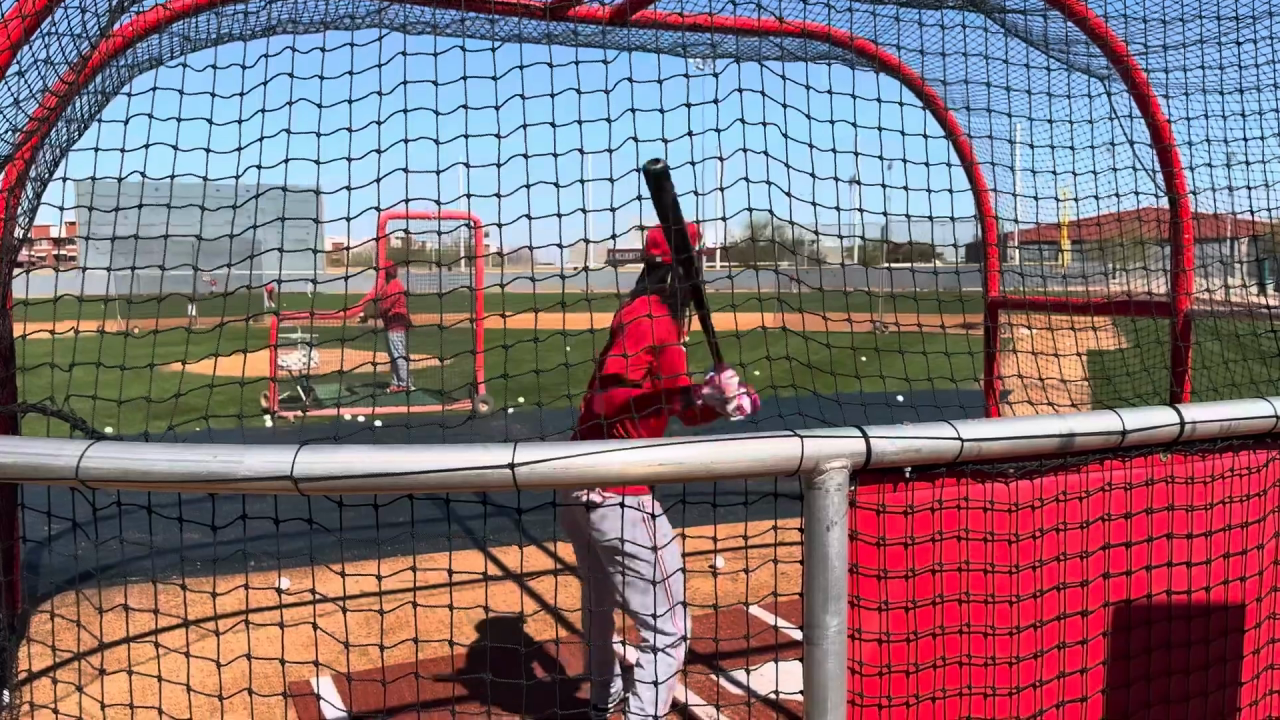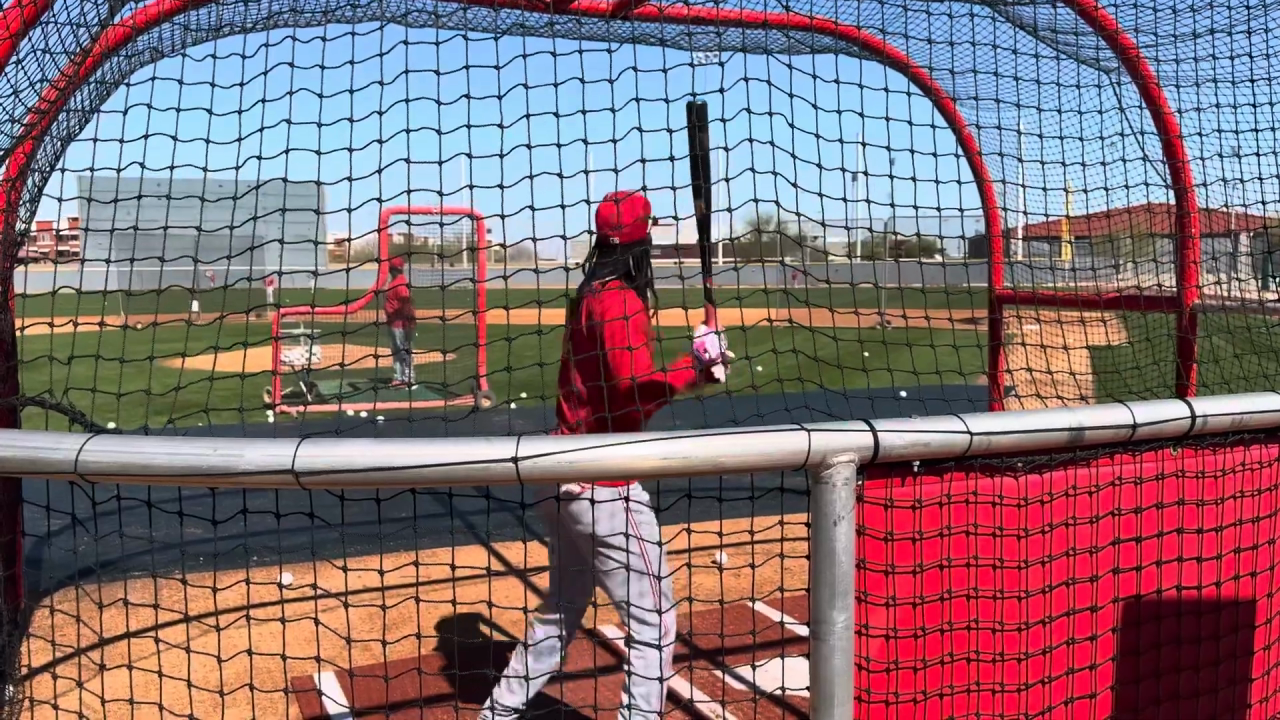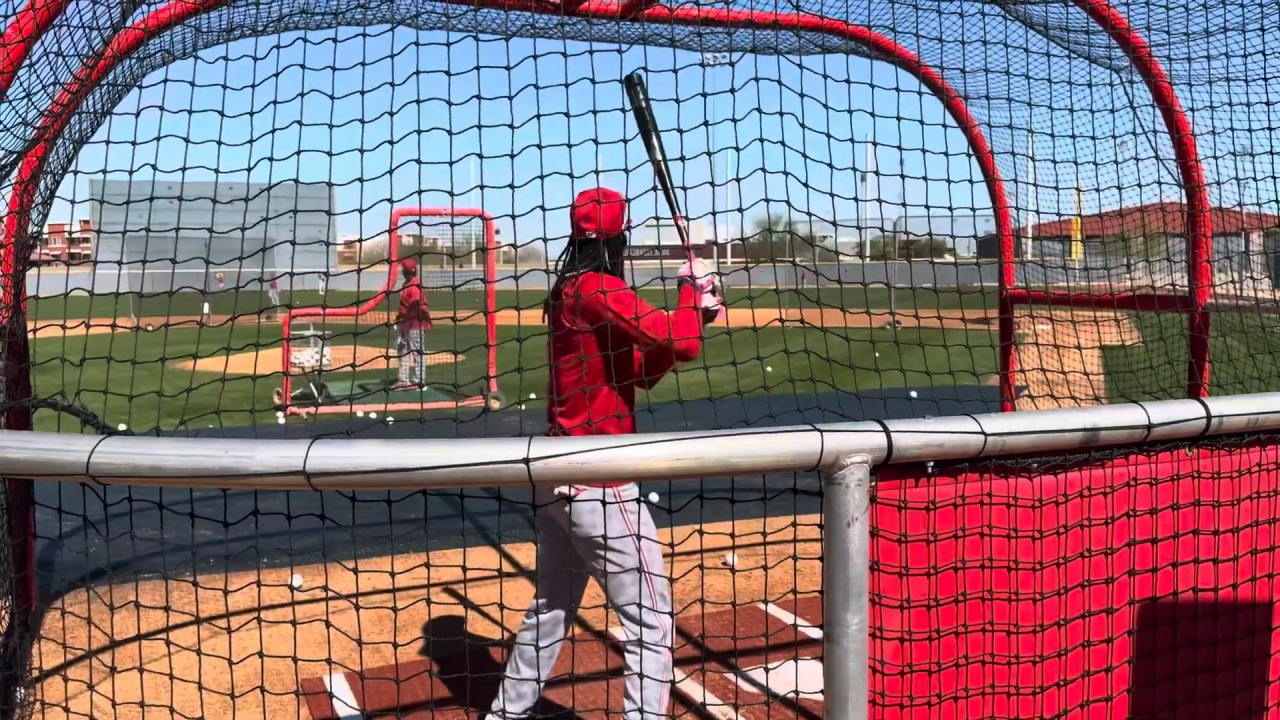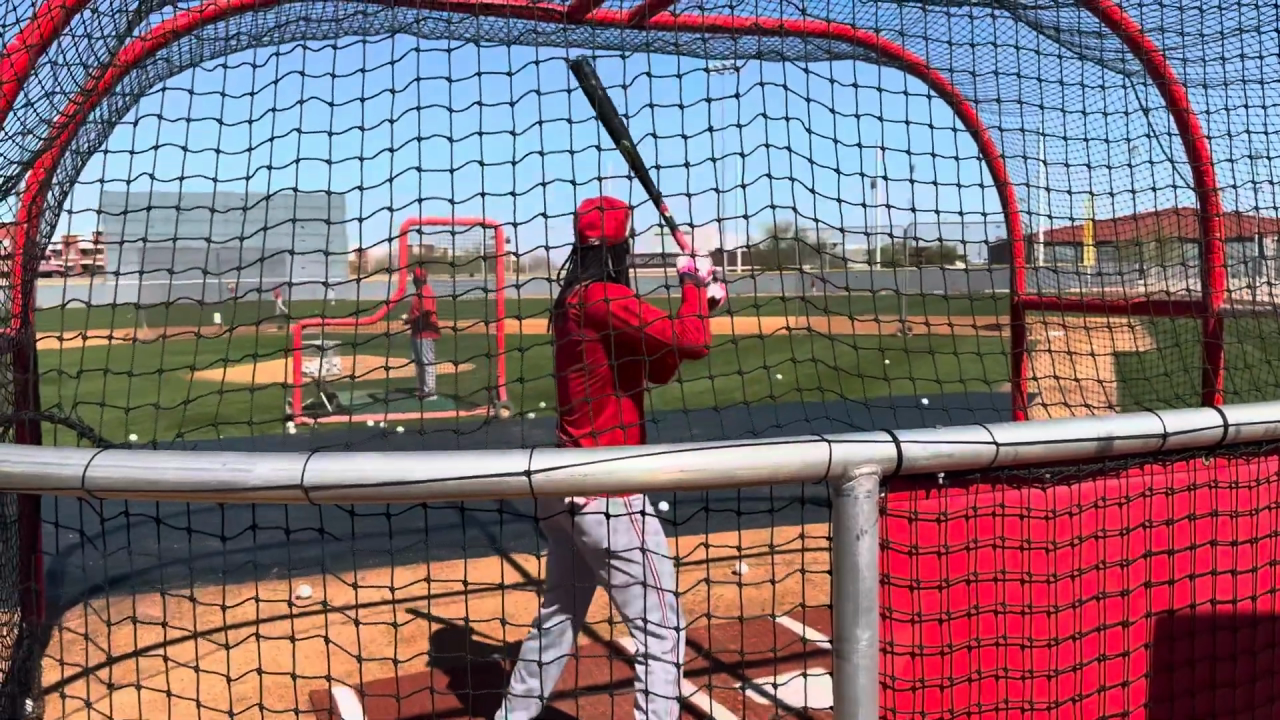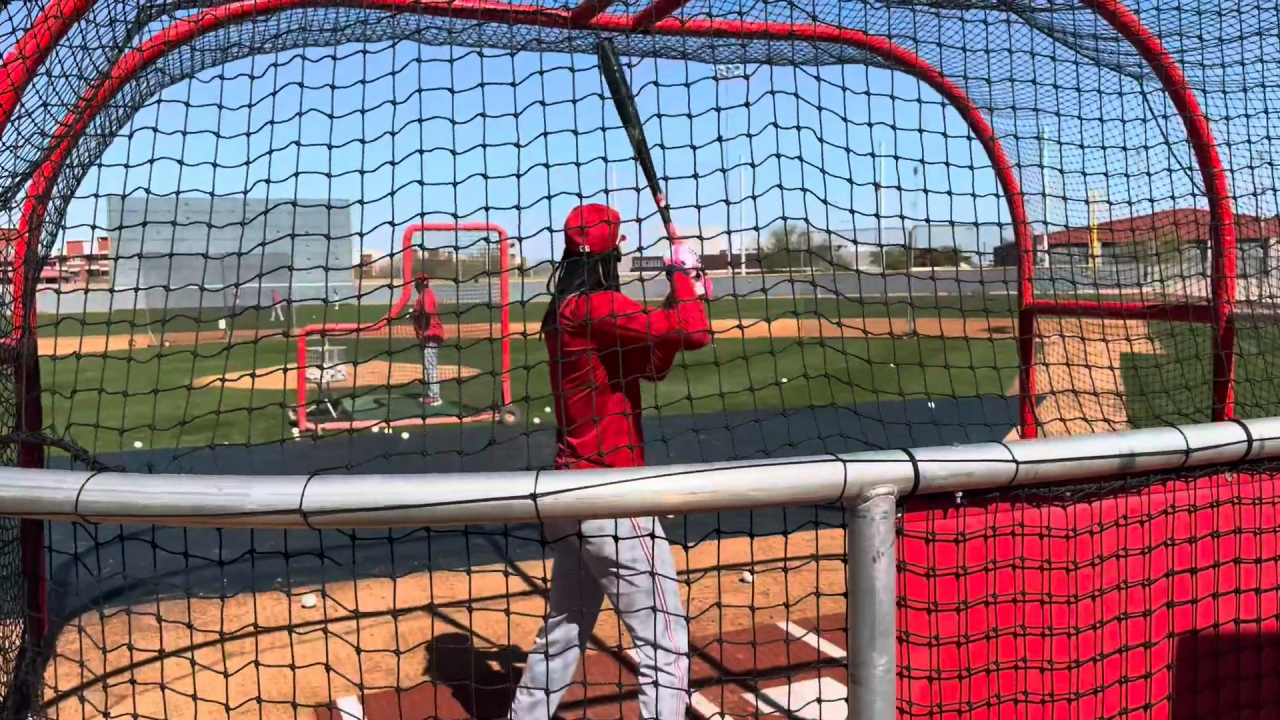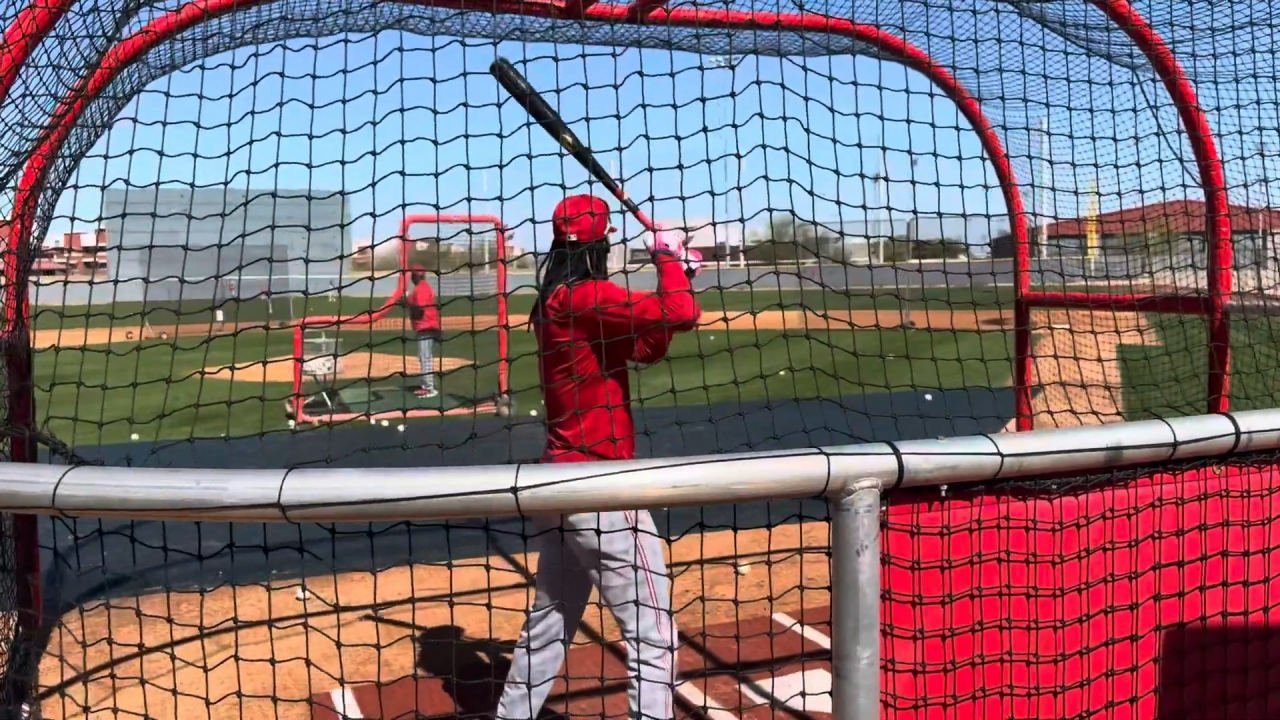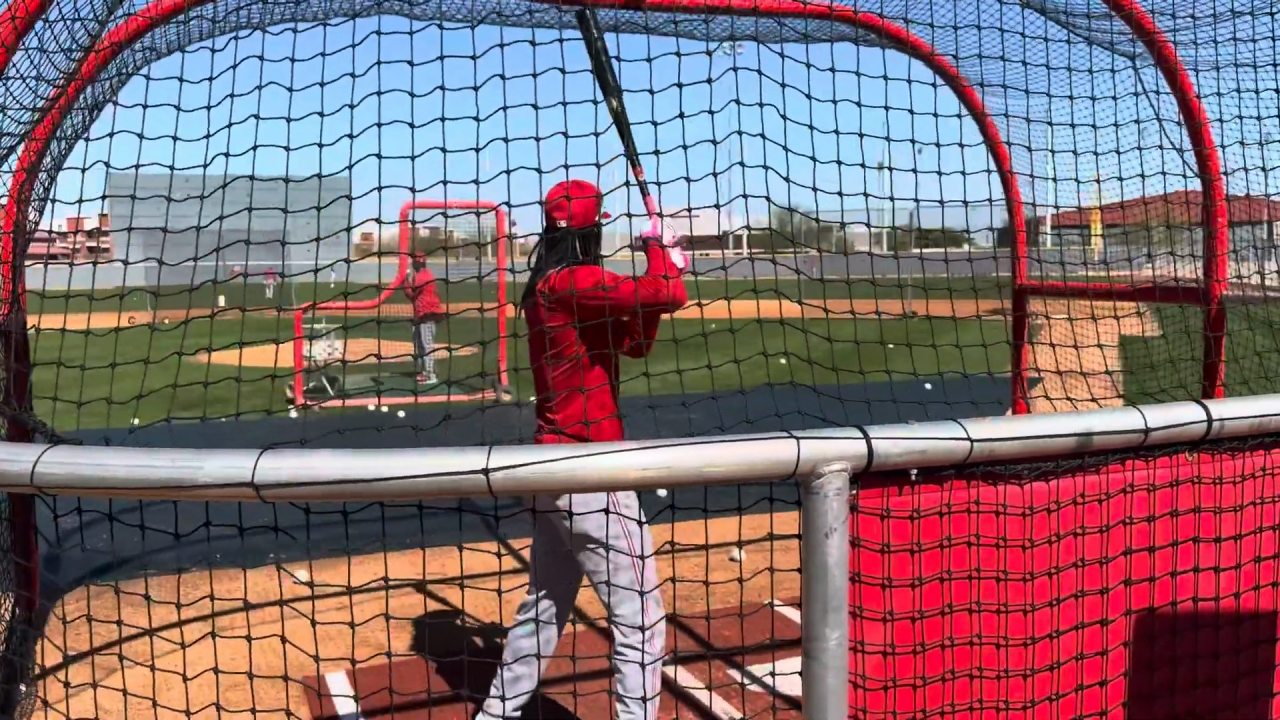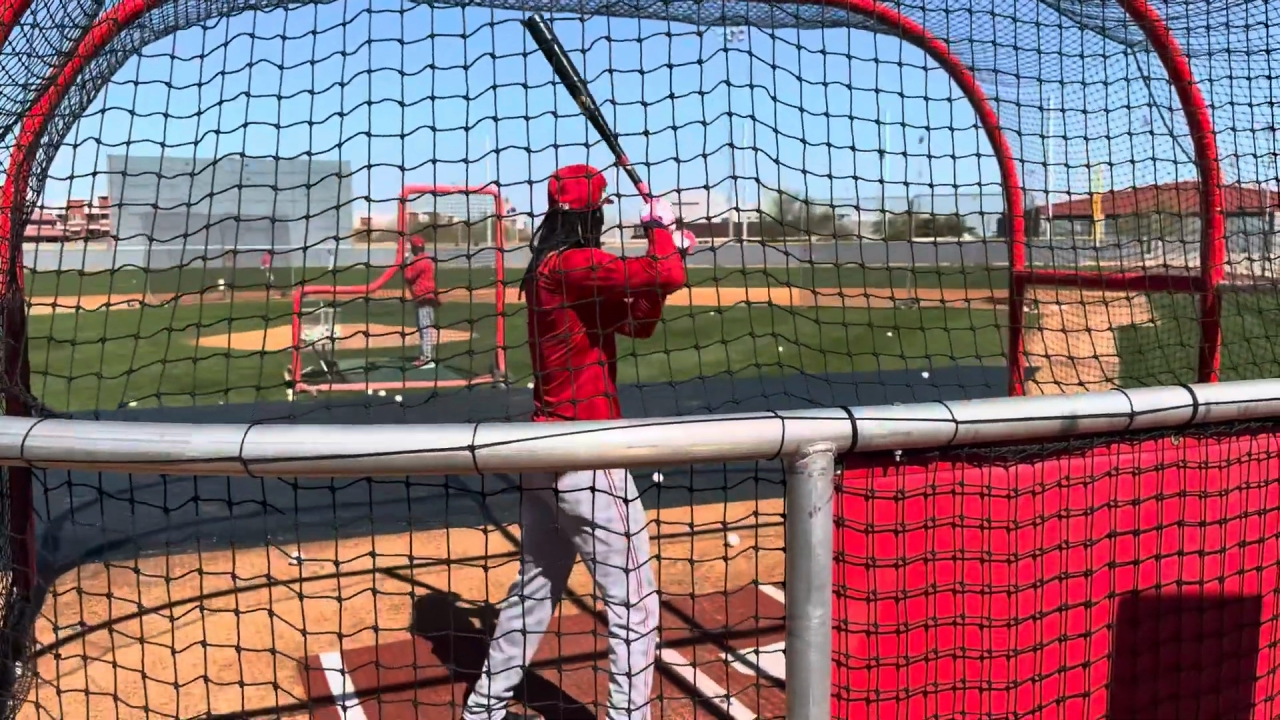
dt=0.5s
person 1, frame 1
left shoulder: (664, 321)
right shoulder: (647, 317)
left elbow: (688, 411)
right elbow: (607, 401)
left wrist: (718, 398)
right wrist: (685, 392)
left hip: (582, 484)
right hip: (615, 491)
left knee: (600, 599)
right knee: (666, 627)
person 1, frame 2
left shoulder: (592, 295)
right shoulder: (620, 300)
right elbow: (636, 395)
left wrist: (690, 371)
right wrist: (693, 365)
left hip: (567, 475)
right hip: (602, 481)
left knee: (566, 600)
right knee: (653, 620)
person 1, frame 3
left shoulder: (567, 293)
right shoulder: (599, 290)
left elbow: (643, 371)
right elbow: (683, 343)
left wrist: (694, 311)
right wrist: (691, 287)
left hip: (557, 477)
right hip: (595, 483)
left knee: (551, 607)
right knee: (651, 622)
person 1, frame 4
left shoulder: (574, 301)
right shoulder: (606, 298)
left elbow: (658, 369)
right elbow: (692, 343)
left wrist: (697, 300)
right wrist: (692, 280)
left hip: (566, 488)
right hip: (605, 493)
left knee: (557, 617)
right knee: (662, 631)
person 1, frame 5
left shoulder: (566, 311)
right shoulder: (598, 307)
left elbow: (653, 363)
right elbow: (695, 334)
left wrist: (681, 297)
right wrist: (681, 271)
left knee: (564, 631)
right knee: (666, 641)
person 1, frame 6
left shoulder: (557, 300)
right shoulder: (586, 296)
left elbow: (648, 346)
right elbow: (683, 315)
left wrist: (674, 274)
right wrist: (666, 256)
left knee: (550, 622)
right knee: (654, 635)
person 1, frame 7
left shoulder: (546, 288)
right shoulder: (575, 281)
left elbow: (635, 341)
right elbow: (671, 297)
left wrist: (660, 267)
right wrist: (655, 245)
left knee: (543, 607)
right knee: (641, 622)
person 1, frame 8
left shoulder: (551, 269)
right shoulder: (573, 265)
left elbow: (638, 321)
right elbow: (668, 278)
left wrist: (665, 248)
right wrist: (659, 226)
left knee: (534, 588)
right knee: (634, 602)
